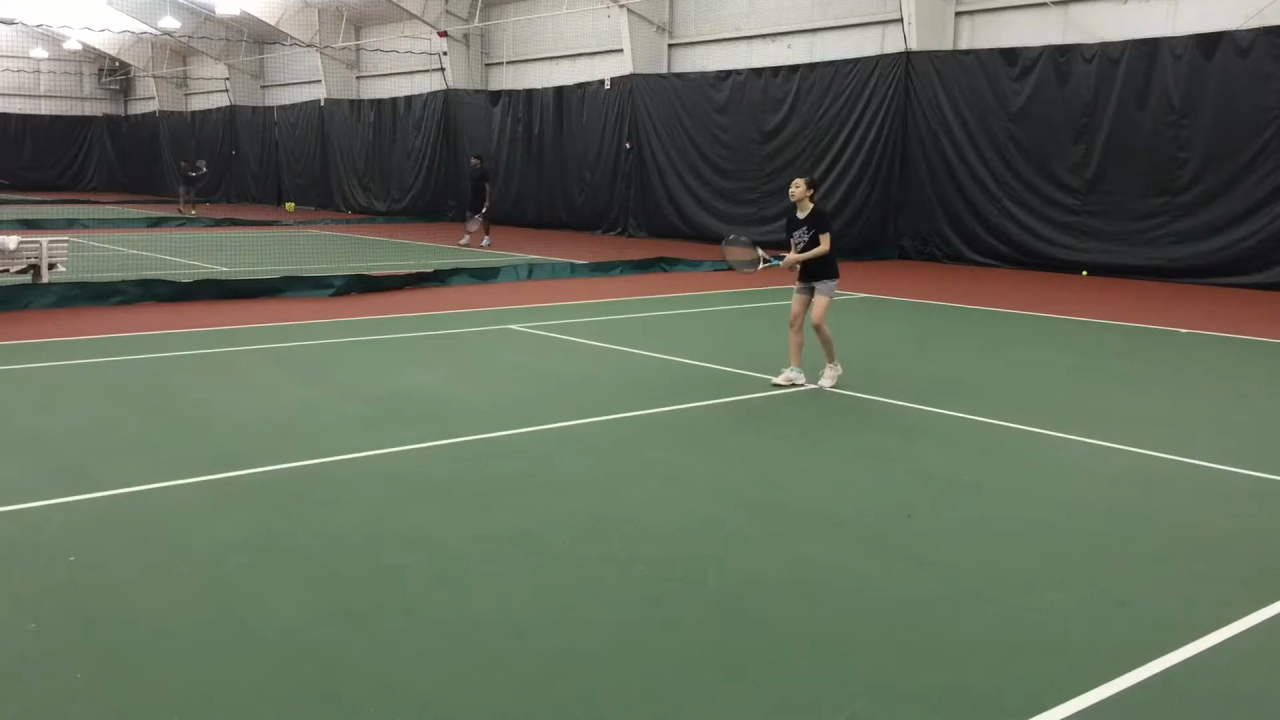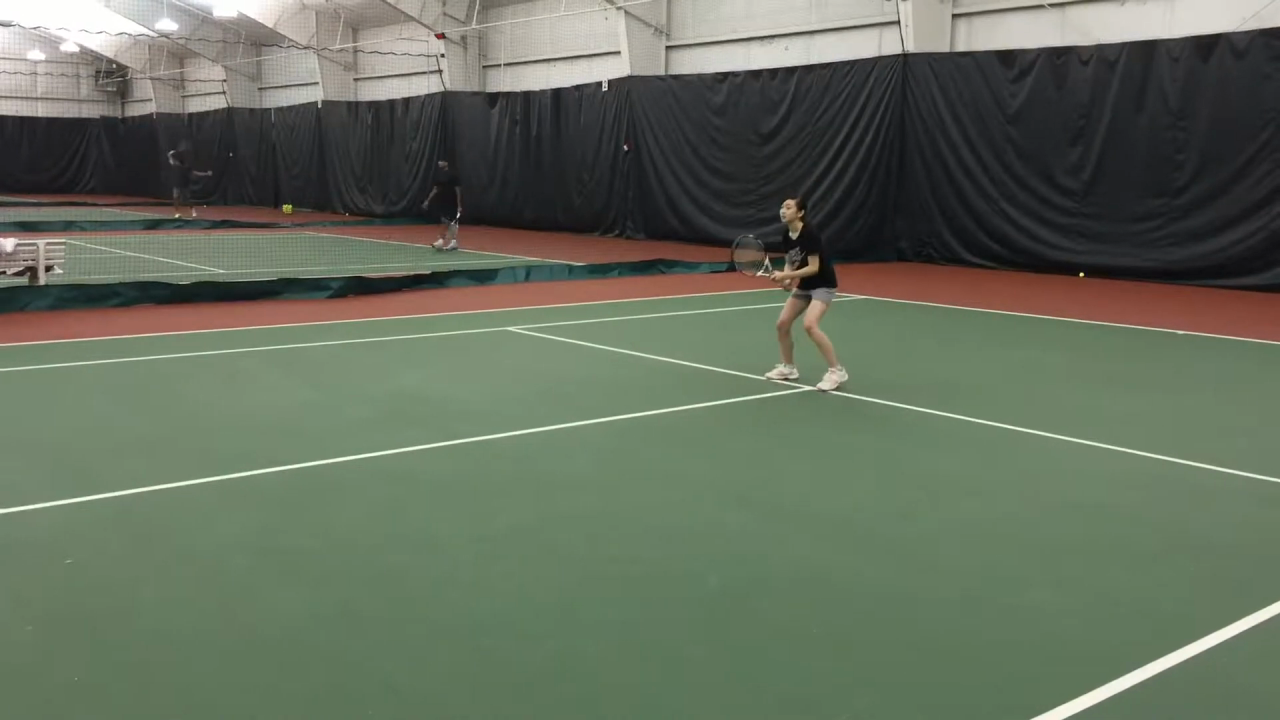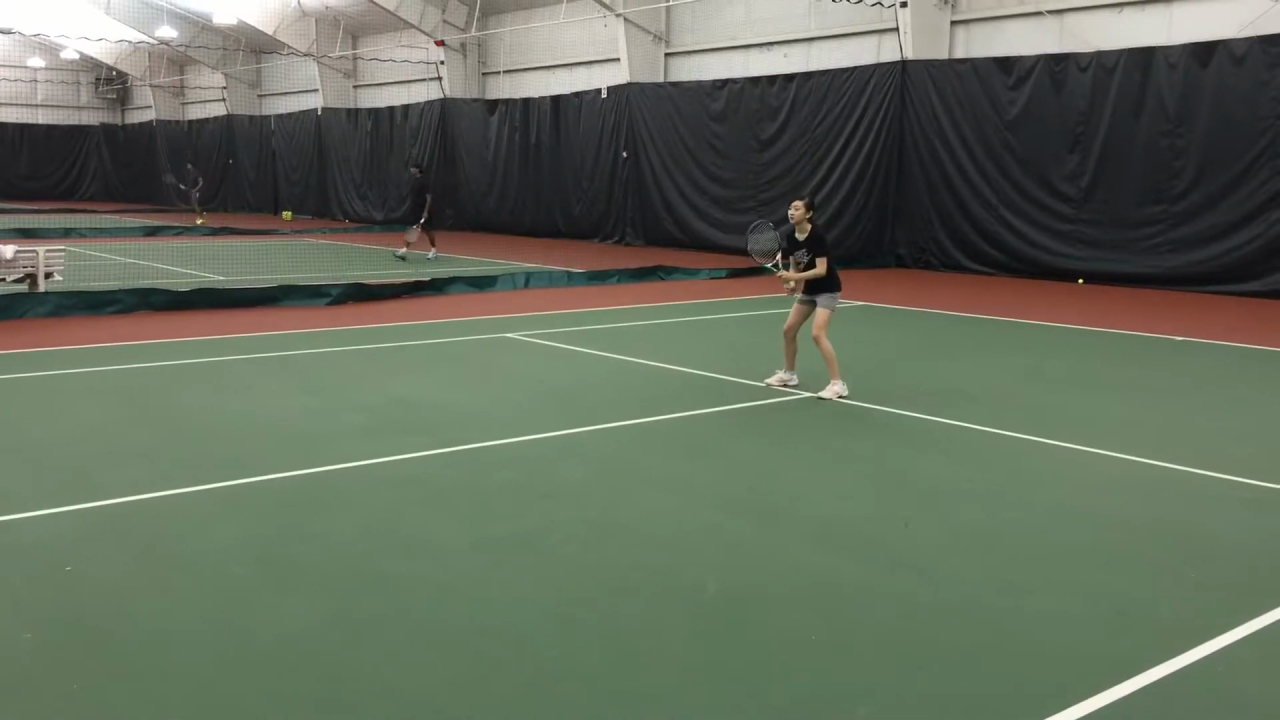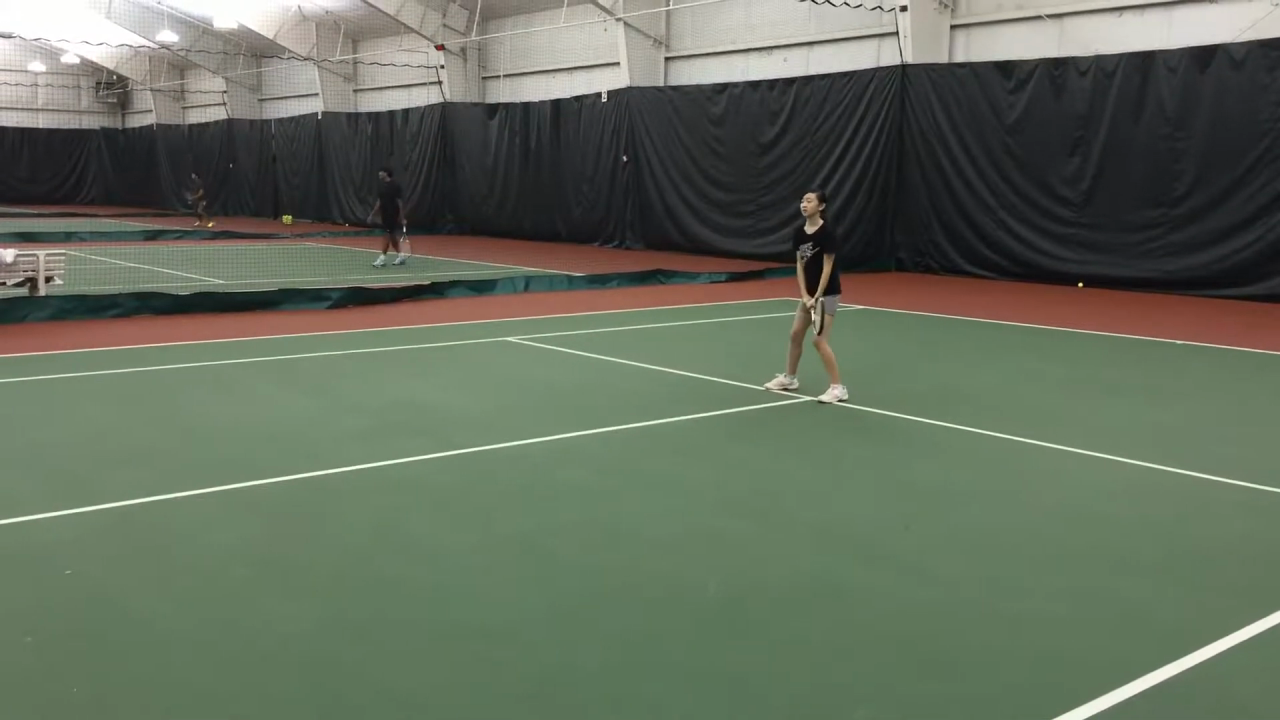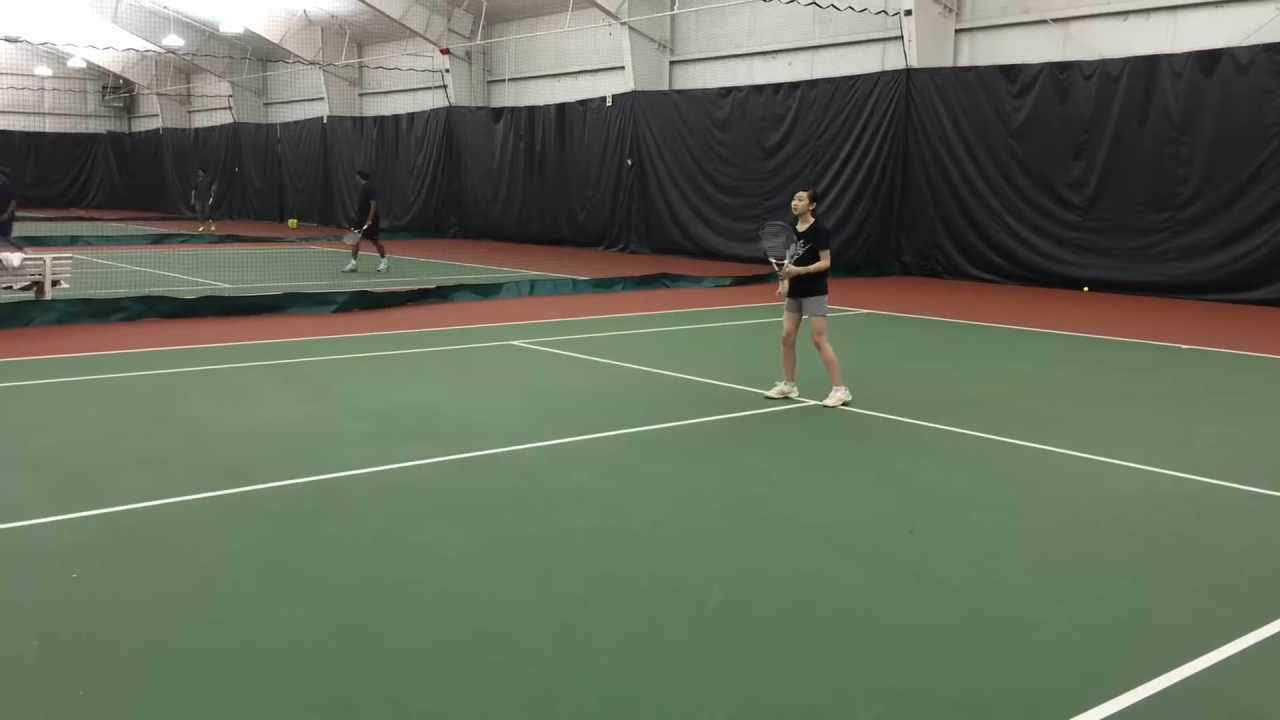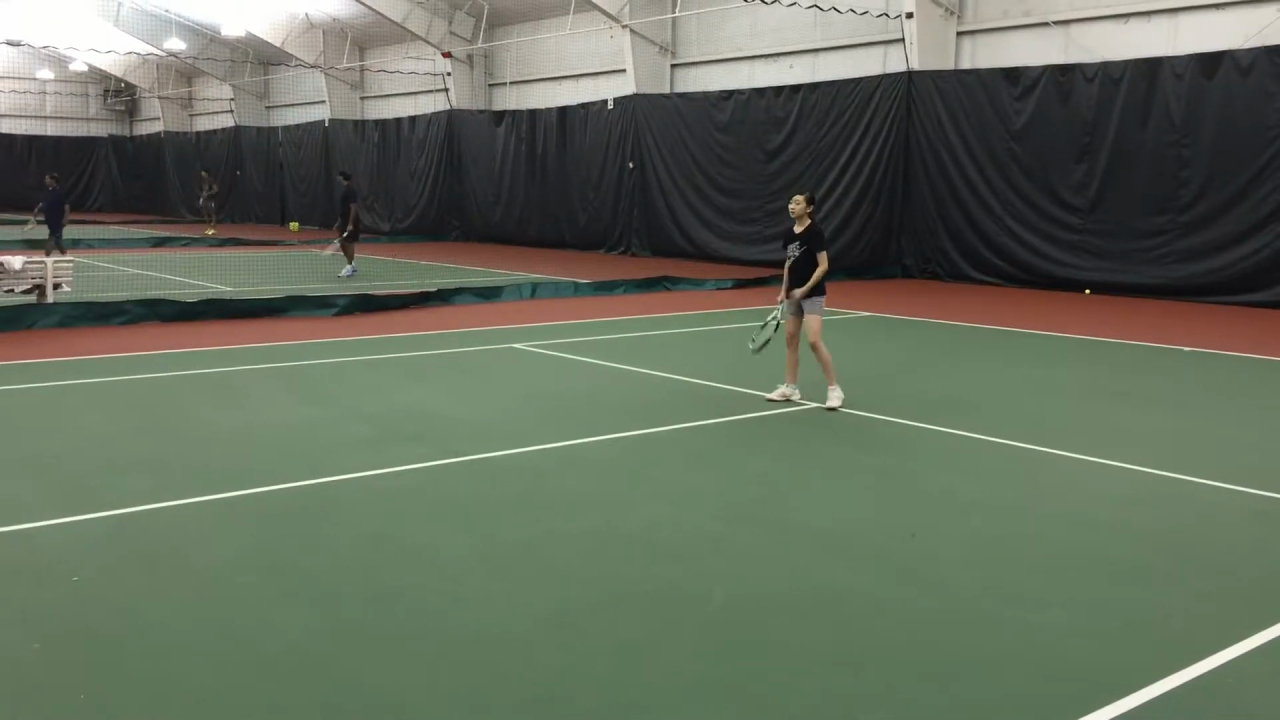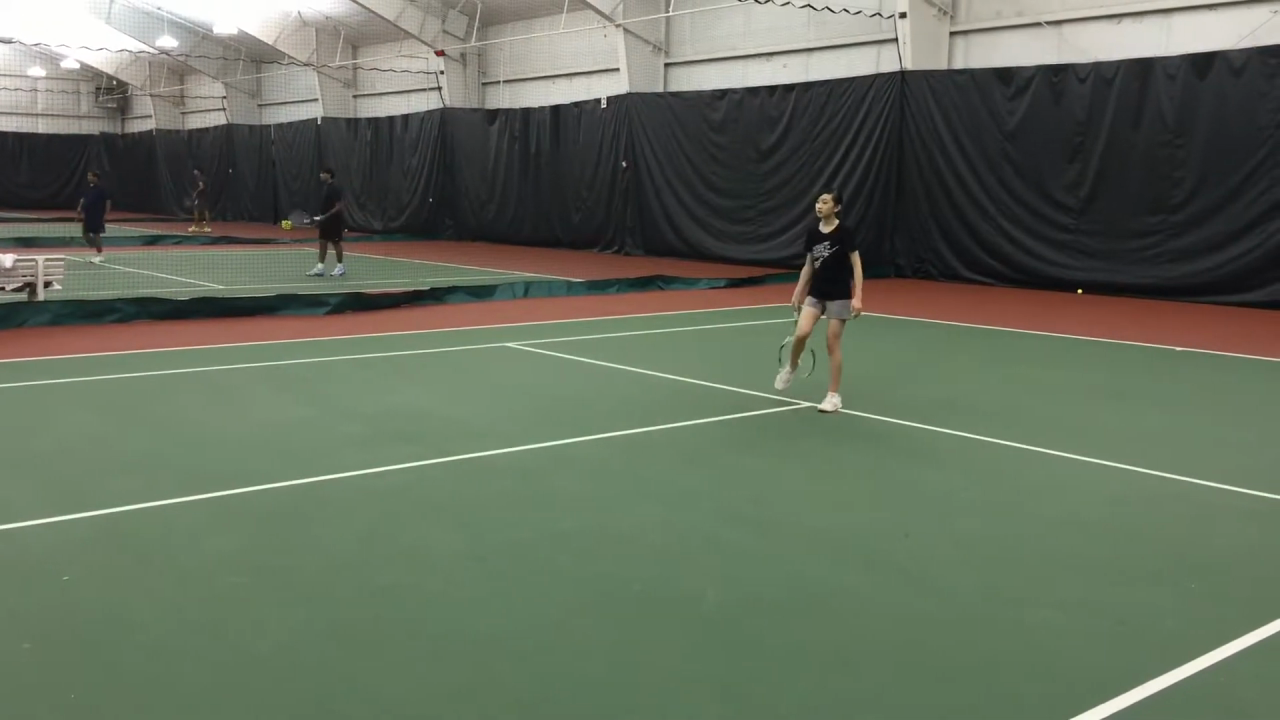
dt=0.7s
person 1, frame 1
left shoulder: (819, 215)
right shoulder: (791, 219)
left elbow: (825, 247)
left wrist: (798, 257)
right wrist: (790, 261)
left hip: (826, 276)
right hip: (805, 277)
left knee: (817, 322)
right knee: (794, 322)
left ankle: (832, 365)
right ankle: (795, 371)
person 1, frame 2
left shoulder: (810, 234)
right shoulder: (786, 235)
left elbow: (813, 268)
left wrist: (786, 276)
right wrist: (787, 279)
left hip: (823, 285)
right hip: (804, 285)
left knee: (810, 325)
right knee: (782, 324)
left ankle: (836, 370)
right ankle: (788, 368)
person 1, frame 3
left shoulder: (817, 236)
right shoulder: (790, 237)
left elbow: (821, 270)
left wrist: (793, 277)
right wrist: (791, 283)
left hip: (827, 290)
right hip: (808, 290)
left knee: (818, 334)
right knee: (788, 330)
left ankle: (837, 384)
right ankle: (789, 374)
person 1, frame 4
left shoulder: (827, 232)
right shoulder: (799, 232)
left elbow: (827, 268)
right elbow: (800, 265)
left wrist: (818, 297)
right wrist: (805, 295)
left hip: (827, 293)
right hip: (809, 293)
left knee: (819, 340)
right knee: (795, 335)
left ankle: (838, 387)
right ankle: (789, 378)
person 1, frame 5
left shoulder: (818, 230)
right shoulder: (792, 231)
left elbow: (826, 263)
left wrist: (799, 271)
right wrist: (784, 283)
left hip: (815, 292)
right hip: (795, 293)
left knee: (819, 340)
right knee: (787, 337)
left ankle: (840, 389)
right ankle: (789, 385)
person 1, frame 6
left shoulder: (815, 232)
right shoulder: (789, 233)
left elbow: (823, 265)
left wrist: (805, 289)
right wrist: (783, 291)
left hip: (812, 294)
right hip: (794, 294)
left knee: (814, 342)
right knee: (791, 339)
left ankle: (834, 389)
right ankle: (790, 387)
person 1, frame 7
left shoulder: (844, 232)
right shoulder: (812, 233)
left elbow: (856, 265)
left wrist: (857, 297)
right wrist: (797, 292)
left hip: (839, 295)
right hip: (815, 293)
left knee: (832, 344)
right knee: (801, 334)
left ankle: (833, 395)
right ankle: (791, 367)
